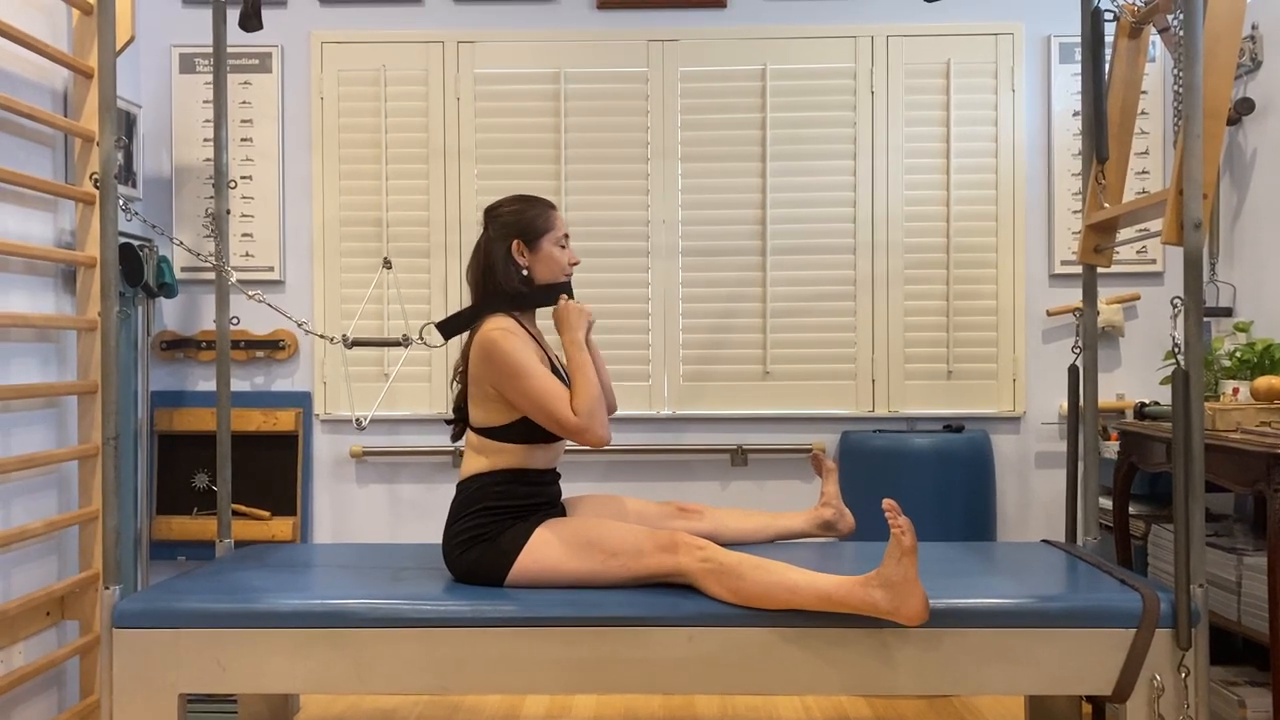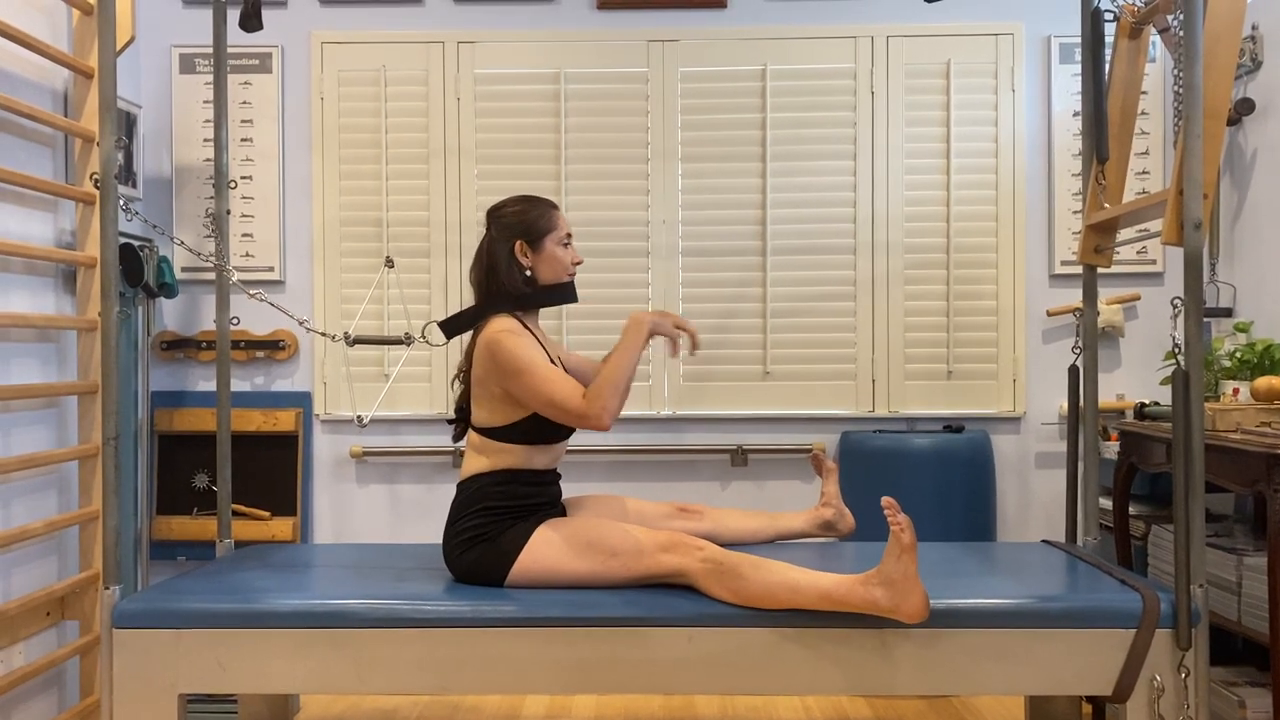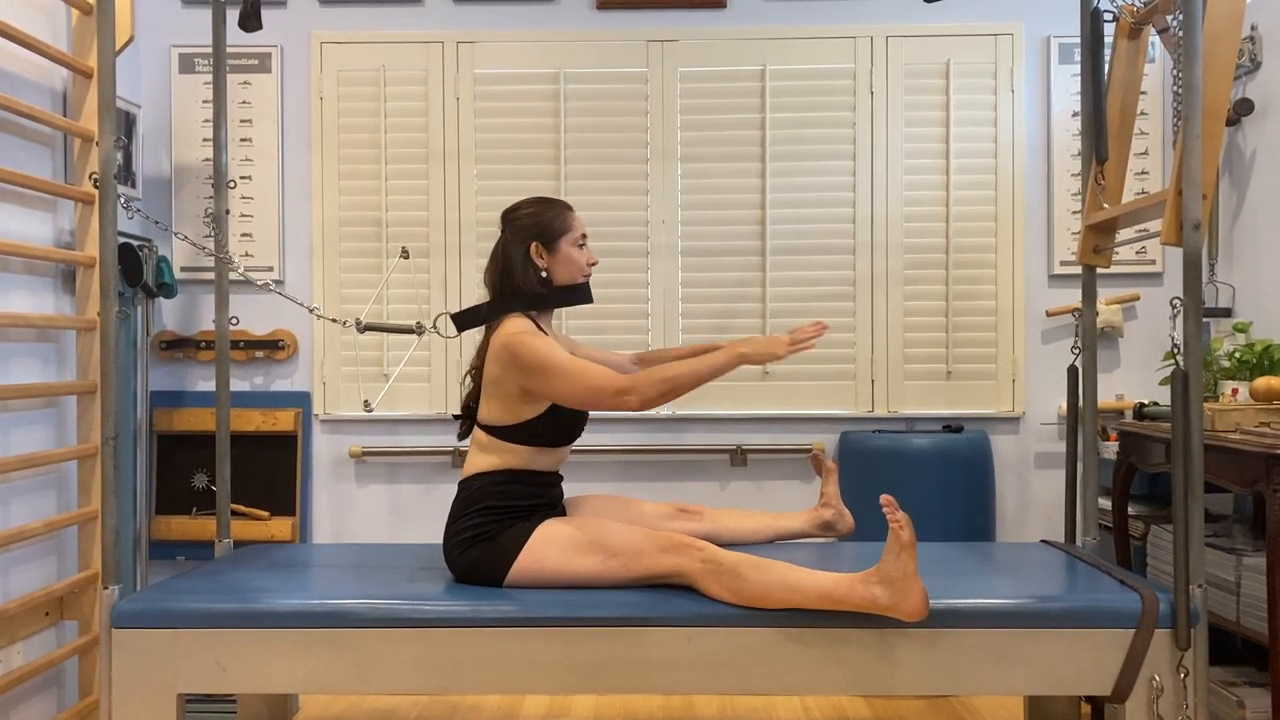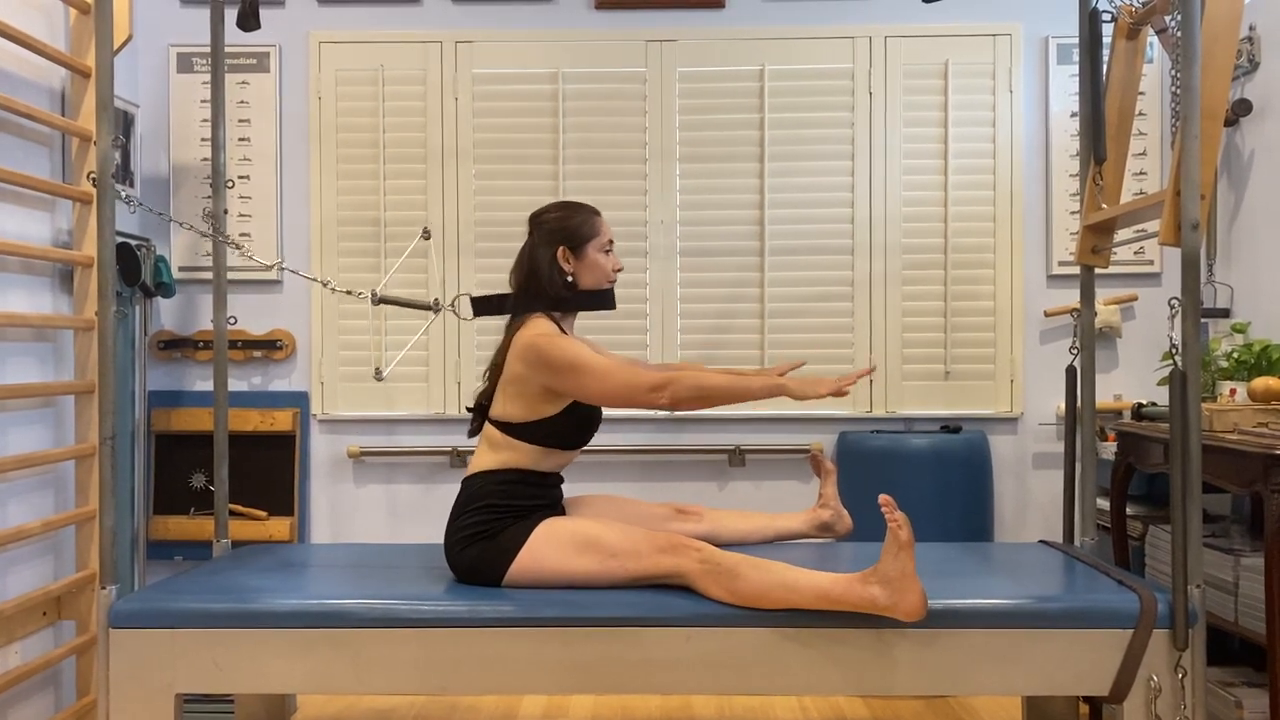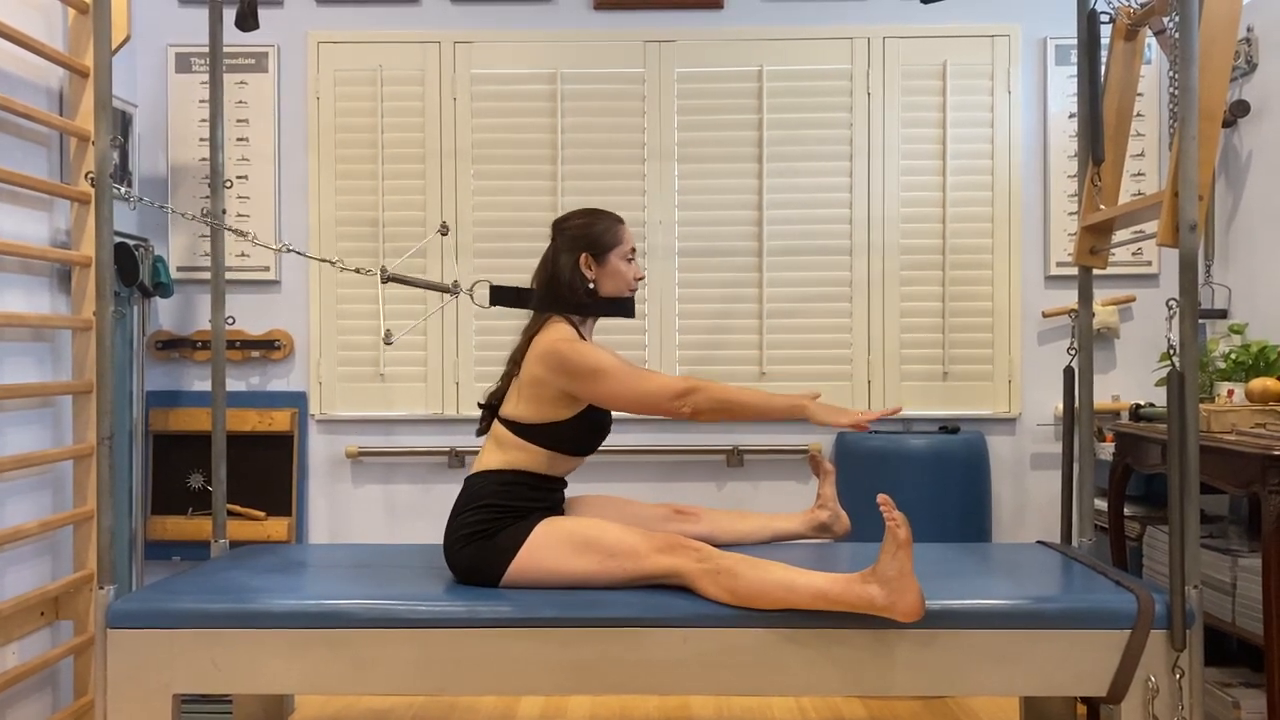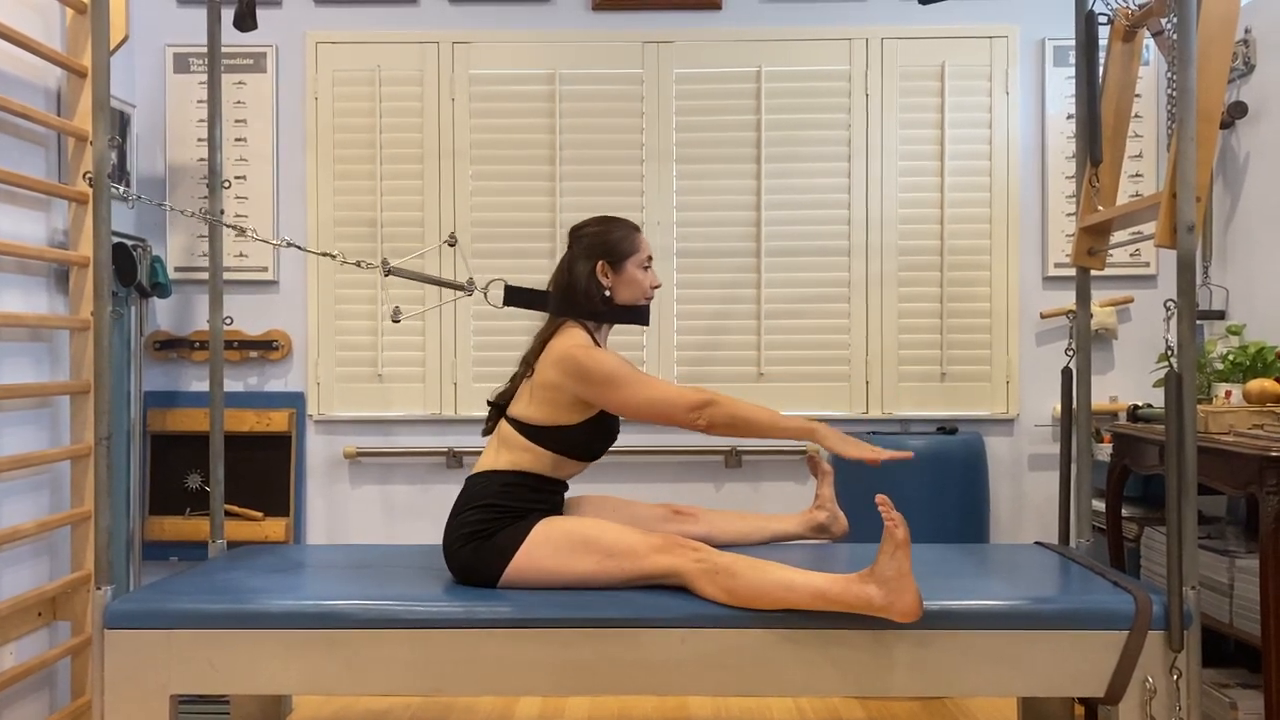
dt=0.3s
person 1, frame 1
left shoulder: (519, 330)
right shoulder: (499, 337)
left elbow: (603, 408)
right elbow: (592, 430)
left wrist: (583, 340)
right wrist: (574, 340)
left hip: (533, 512)
right hip: (494, 535)
left knee: (681, 516)
right knee: (685, 555)
left ankle: (818, 518)
person 1, frame 2
left shoulder: (522, 329)
right shoulder: (503, 338)
left elbow: (598, 380)
right elbow: (597, 413)
left wrist: (638, 335)
right wrist: (638, 330)
left hip: (533, 512)
right hip: (493, 536)
left knee: (682, 517)
right knee: (681, 554)
left ankle: (819, 518)
right ankle: (873, 593)
person 1, frame 3
left shoulder: (534, 332)
right shoulder: (518, 340)
left elbow: (629, 365)
right elbow: (630, 393)
left wrist: (719, 348)
right wrist: (738, 353)
left hip: (532, 512)
right hip: (493, 535)
left knee: (682, 518)
right knee: (683, 557)
left ankle: (816, 519)
right ankle: (874, 594)
person 1, frame 4
left shoulder: (553, 334)
right shoulder: (542, 342)
left elbow: (652, 375)
right elbow: (664, 391)
left wrist: (757, 375)
right wrist: (782, 385)
left hip: (532, 513)
right hip: (494, 534)
left knee: (682, 519)
right knee: (682, 556)
left ankle: (815, 519)
right ankle: (872, 592)
person 1, frame 5
left shoulder: (568, 337)
right shoulder: (562, 349)
left elbow: (673, 393)
right elbow: (686, 400)
left wrist: (789, 404)
right wrist: (804, 408)
left hip: (527, 514)
right hip: (492, 533)
left knee: (680, 518)
right knee: (682, 558)
left ankle: (812, 520)
right ankle: (872, 594)
person 1, frame 6
left shoulder: (580, 343)
right shoulder: (577, 355)
left elbow: (687, 404)
right elbow: (700, 412)
left wrist: (797, 426)
right wrist: (816, 432)
left hip: (527, 515)
right hip: (491, 534)
left knee: (678, 519)
right knee: (680, 557)
left ankle: (808, 521)
right ankle: (868, 593)
